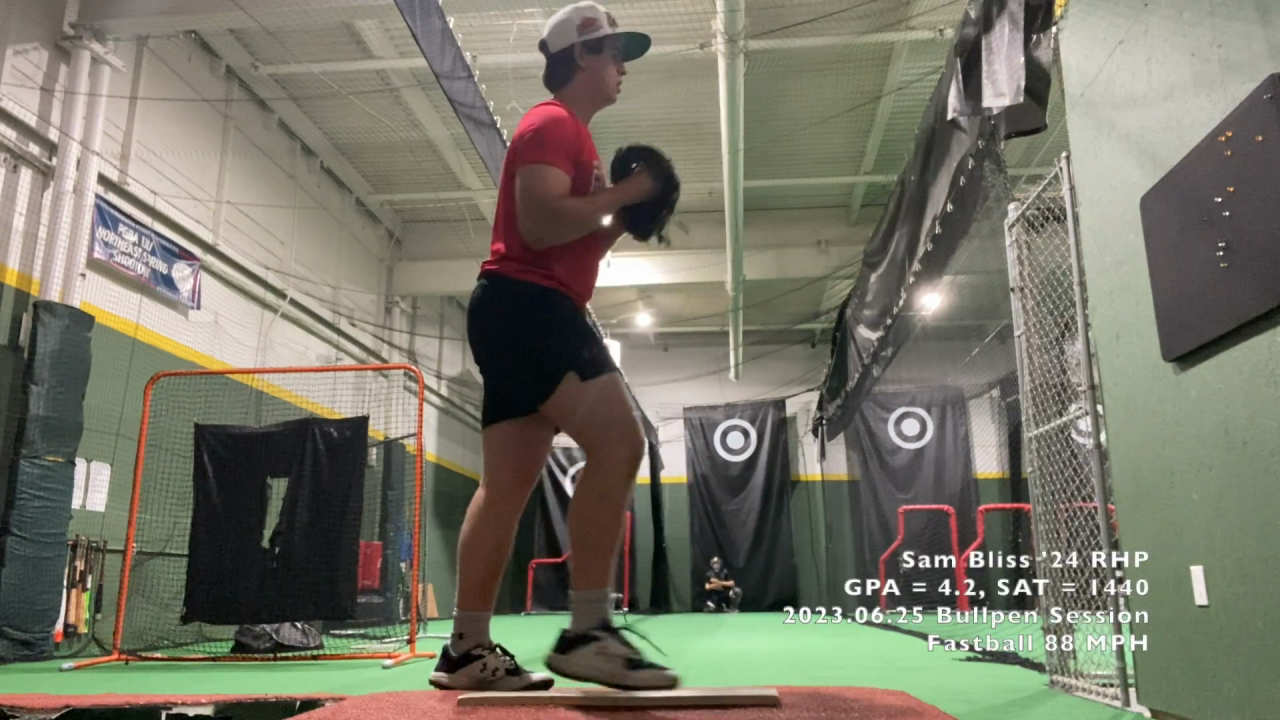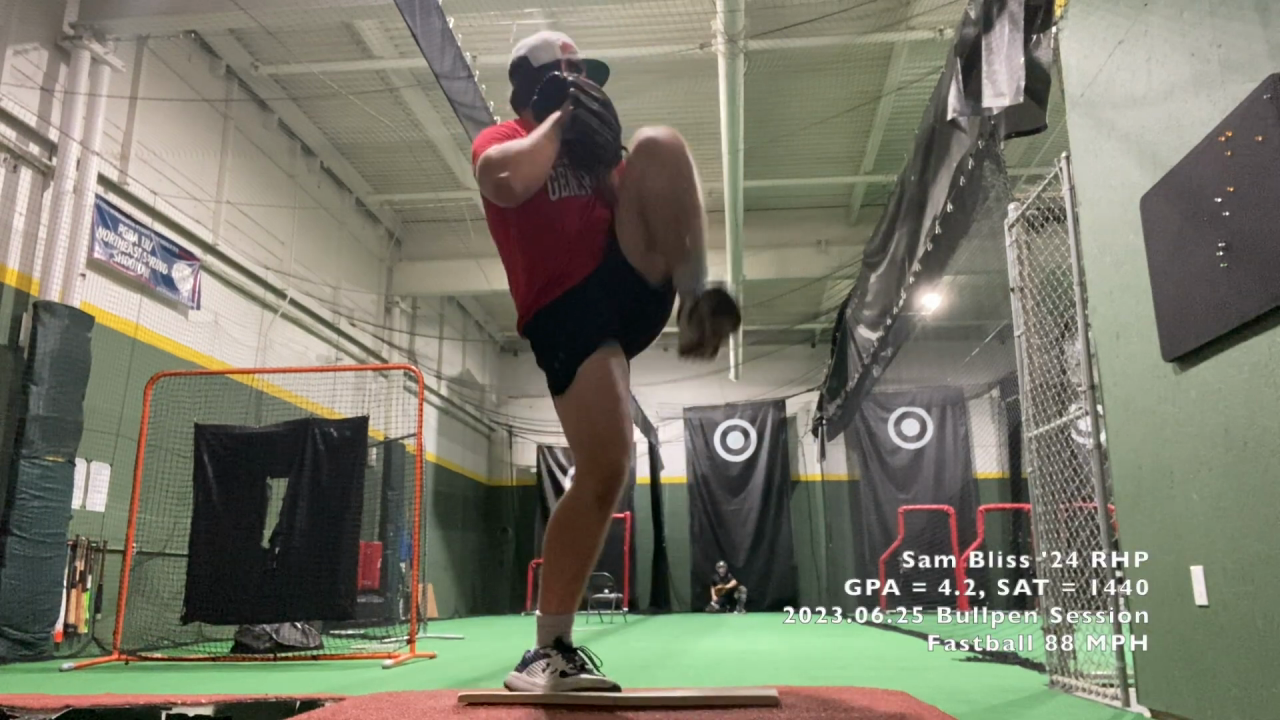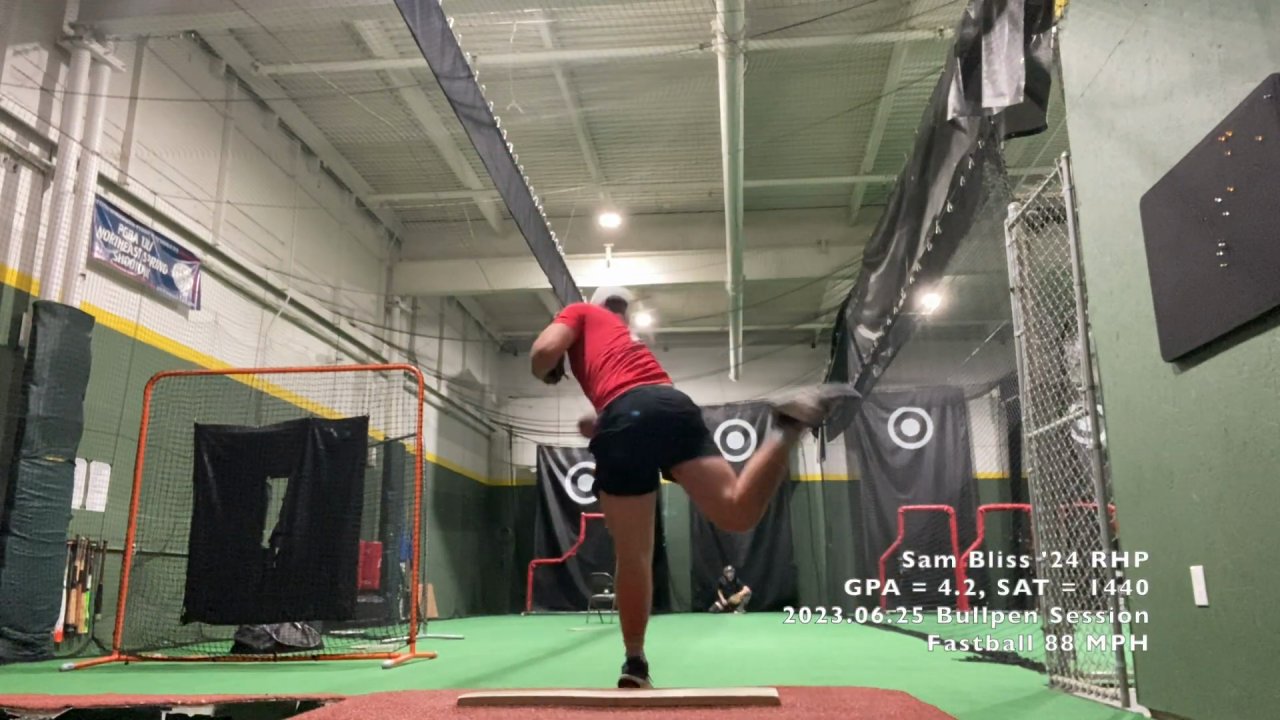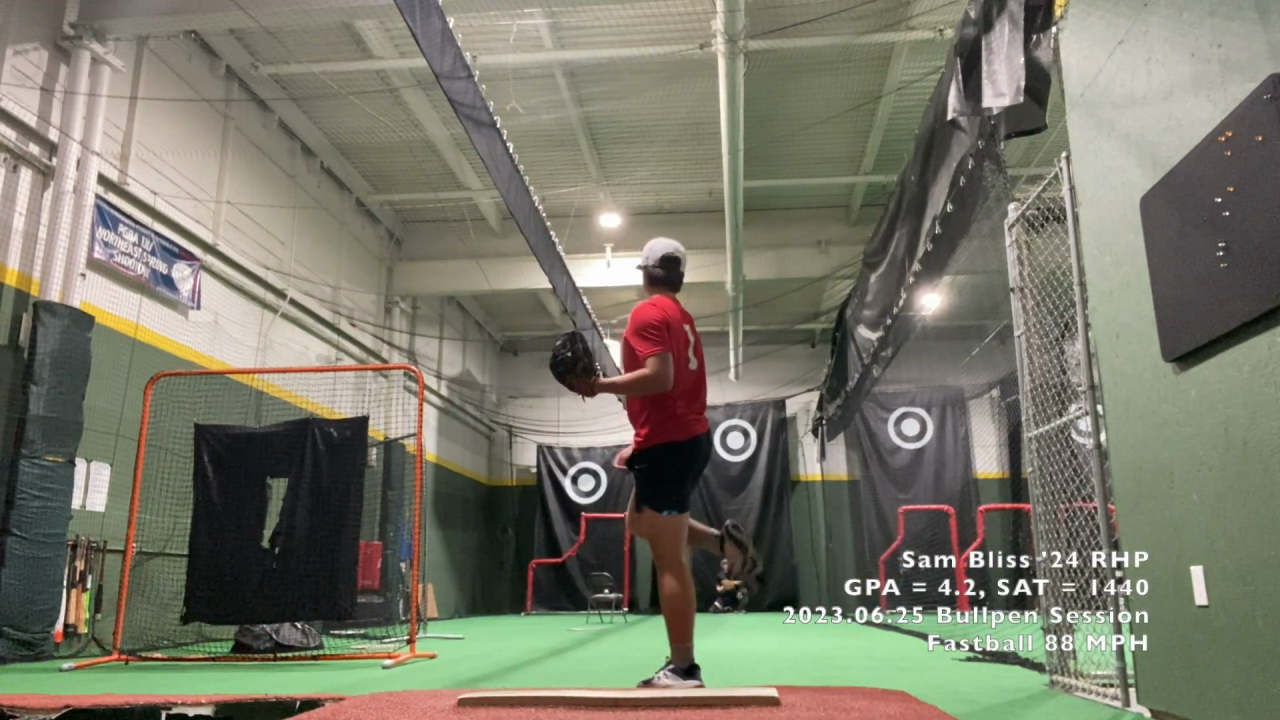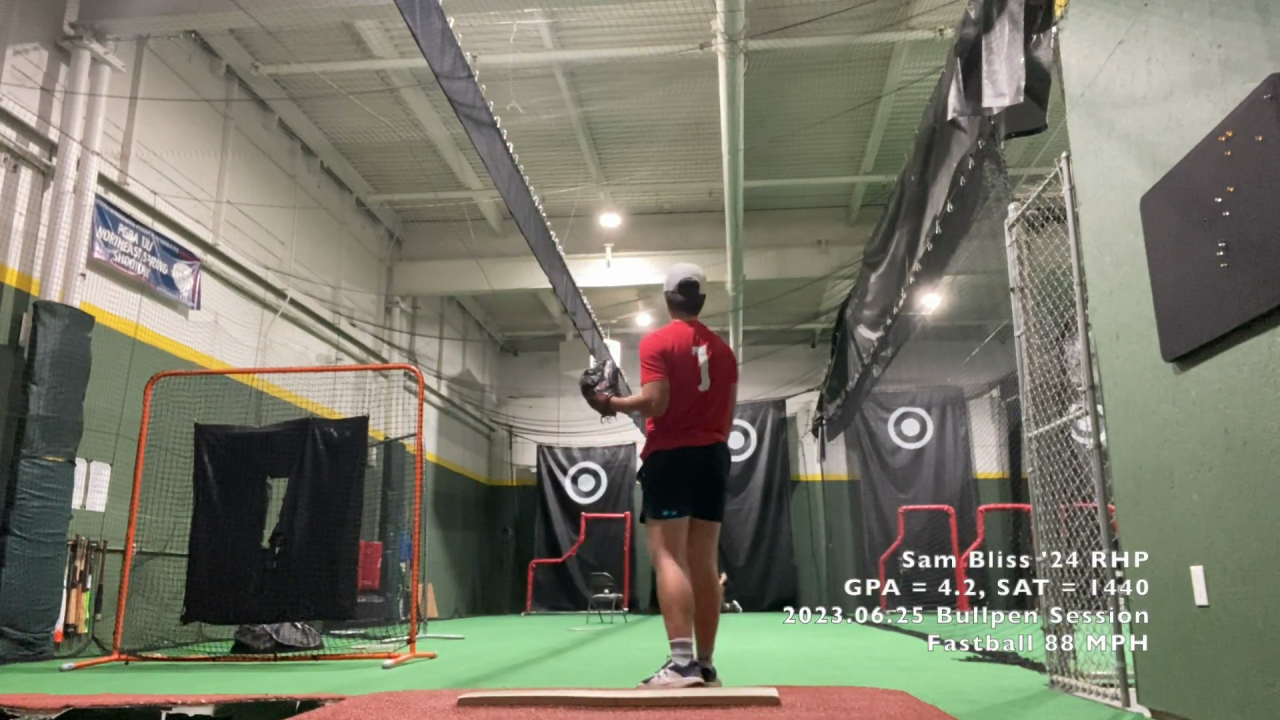
dt=1s
person 1, frame 1
left shoulder: (564, 135)
right shoulder: (551, 125)
left elbow: (576, 243)
right elbow: (544, 227)
left wrist: (621, 218)
right wrist: (623, 193)
left hip: (516, 315)
right hip: (527, 308)
left knee: (506, 485)
right knee: (617, 443)
left ankle: (466, 649)
right ankle: (589, 631)
person 1, frame 2
right shoulder: (502, 138)
left elbow: (635, 210)
right elbow: (508, 183)
left wrist: (605, 161)
right wrist: (559, 120)
left hip: (630, 284)
right hip: (564, 312)
left knee: (659, 145)
right knee: (605, 466)
left ankle: (698, 299)
right ankle: (548, 651)
person 1, frame 3
left shoulder: (578, 312)
right shoulder: (626, 334)
left elbow: (544, 350)
left wrist: (545, 372)
right wrist: (603, 430)
left hip: (626, 416)
right hip: (668, 404)
left knee: (632, 556)
right knee: (737, 511)
left ankle: (635, 666)
right ankle: (789, 422)
person 1, frame 4
left shoulder: (647, 313)
right shoulder: (683, 318)
left elbow: (659, 378)
left wrist: (599, 385)
right wrist: (639, 445)
left hip: (667, 445)
right hip: (690, 438)
left knee: (669, 560)
right knee: (642, 522)
left ankle: (683, 668)
right ankle: (723, 541)
person 1, frame 5
left shoulder: (657, 341)
right shoulder: (722, 348)
left elbow: (654, 401)
left wrist: (614, 403)
left hip: (670, 457)
right hip: (713, 455)
left knee: (668, 558)
right knee: (705, 563)
left ankle: (682, 661)
right ankle: (704, 664)
